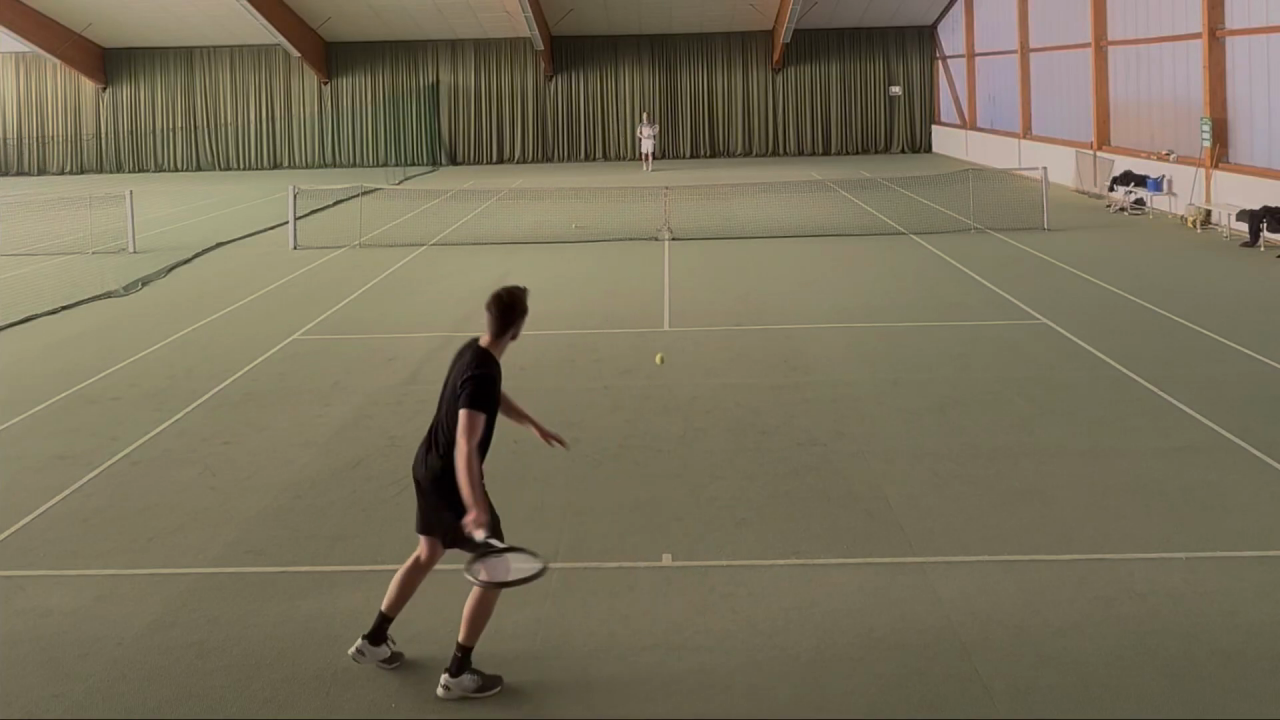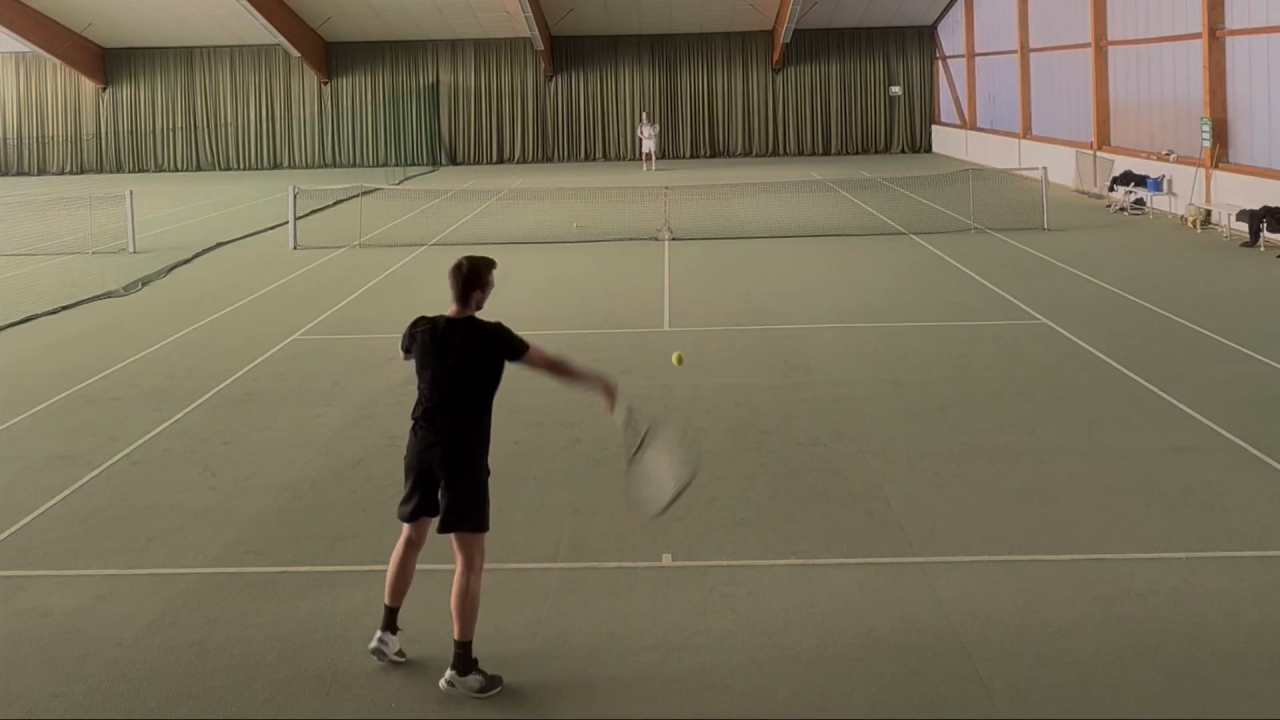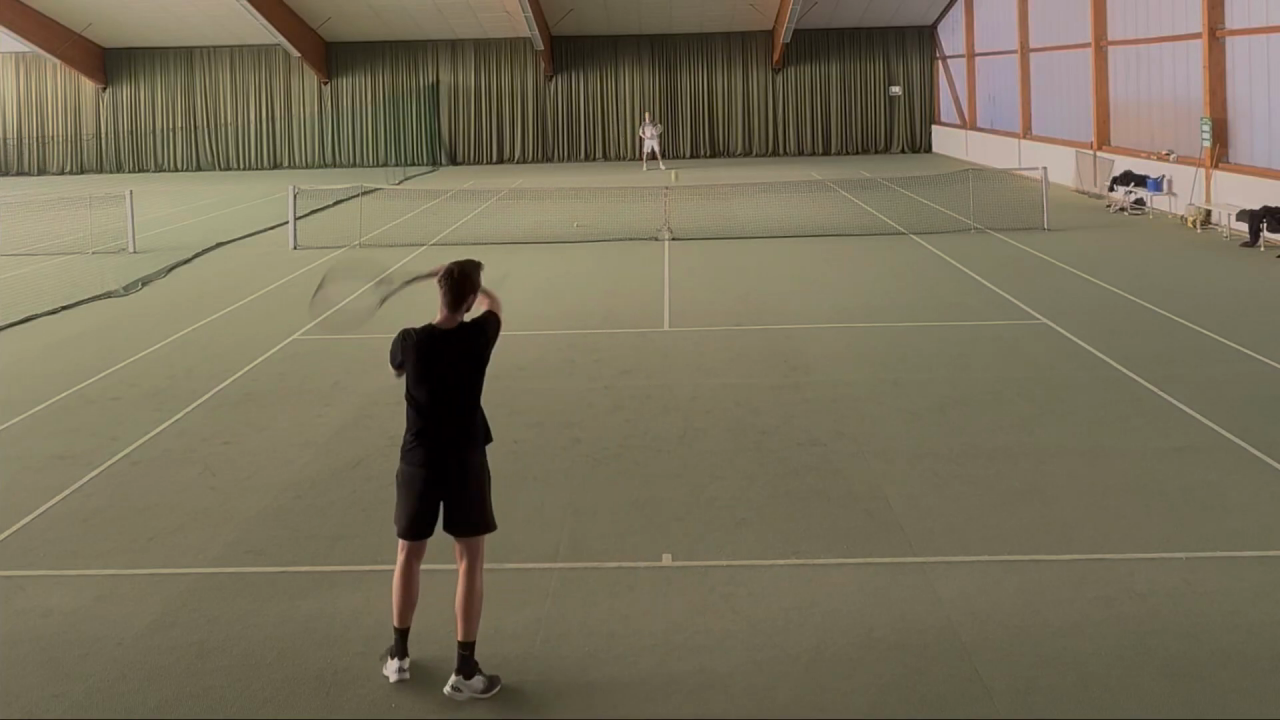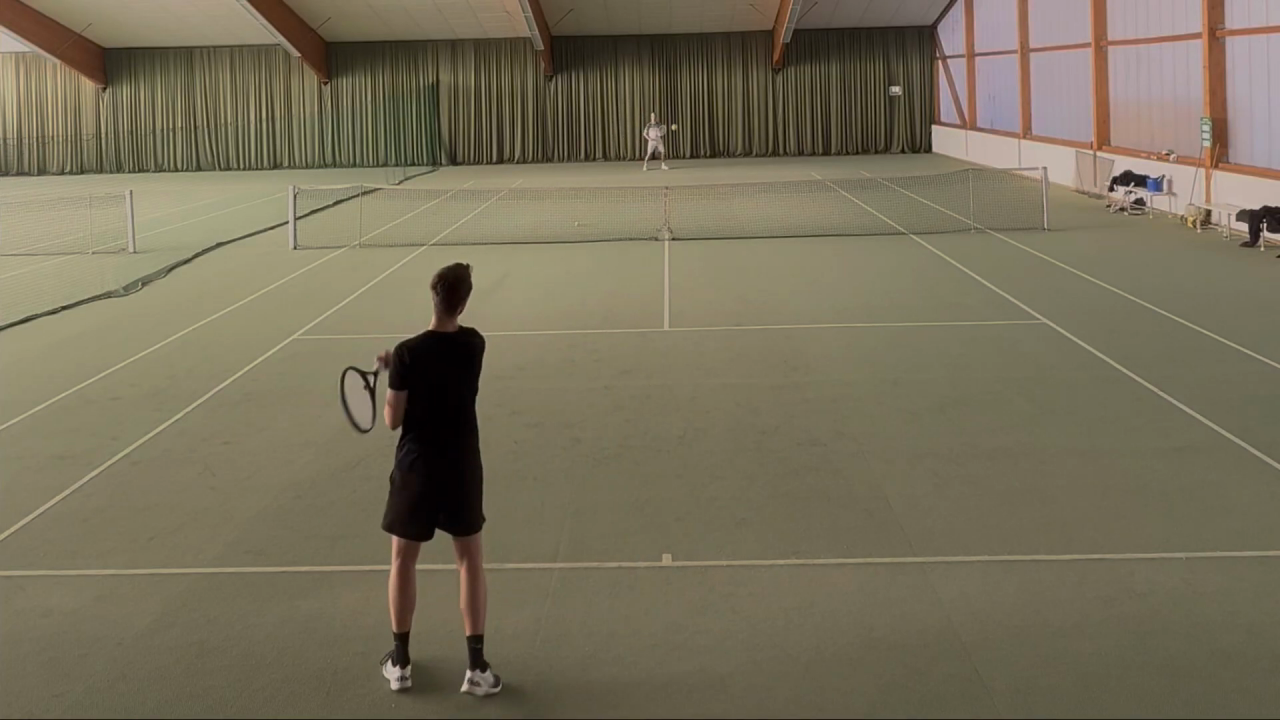
dt=0.2s
person 1, frame 1
left shoulder: (474, 353)
right shoulder: (479, 373)
left elbow: (499, 398)
right elbow: (466, 447)
left wrist: (539, 427)
right wrist: (475, 507)
left hip: (429, 467)
right hip: (450, 479)
left knee: (426, 556)
left ankle: (374, 640)
right ankle: (457, 672)
person 1, frame 2
left shoulder: (421, 330)
right shoulder: (492, 336)
right elbow: (549, 363)
right wrist: (597, 382)
left hip: (422, 450)
right hip: (466, 459)
left knee: (411, 538)
right knee: (470, 561)
left ankle: (386, 632)
right ankle: (461, 668)
person 1, frame 3
left shoulder: (408, 341)
right shoulder: (481, 335)
right elbow: (492, 304)
right wrist: (472, 284)
left hip: (419, 462)
right hip: (466, 464)
left knee: (408, 557)
right knee: (470, 565)
left ankle: (399, 655)
right ankle: (465, 670)
person 1, frame 4
left shoulder: (407, 354)
right shoulder: (474, 343)
left elbow: (393, 419)
left hip: (416, 466)
right hip: (463, 465)
left knee: (403, 560)
right knee: (471, 559)
left ankle: (400, 661)
right ankle: (477, 665)
